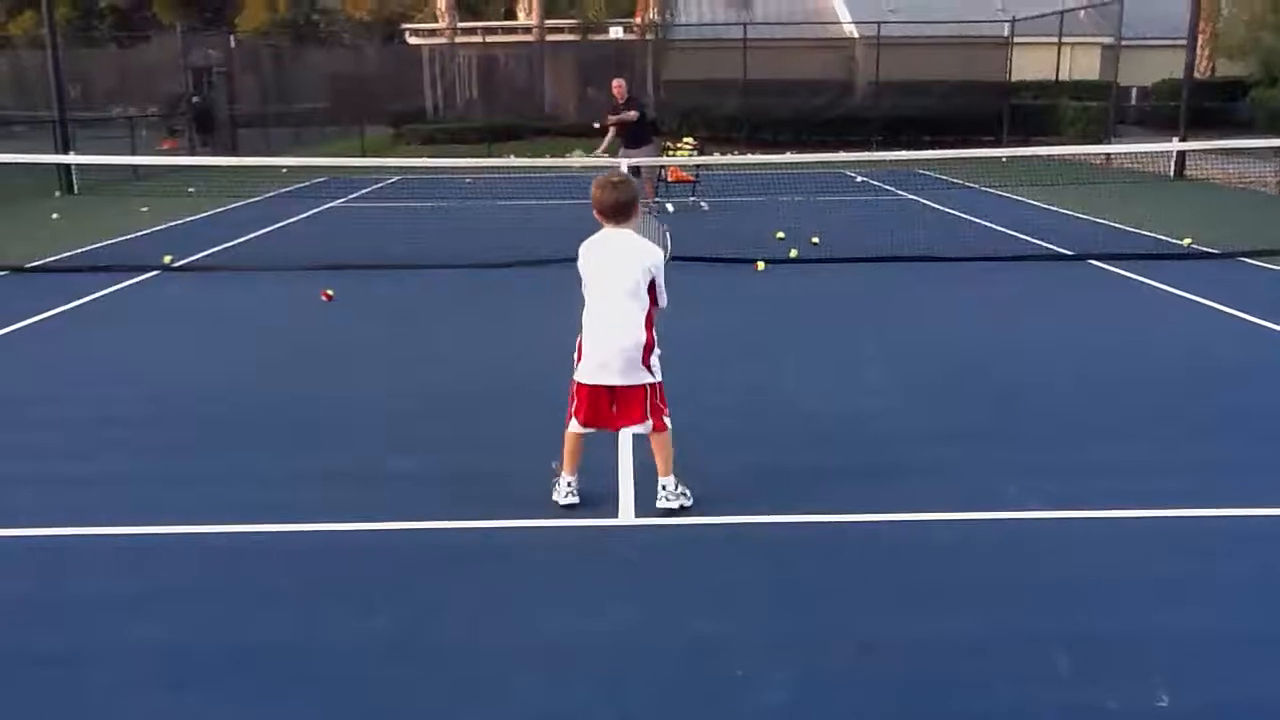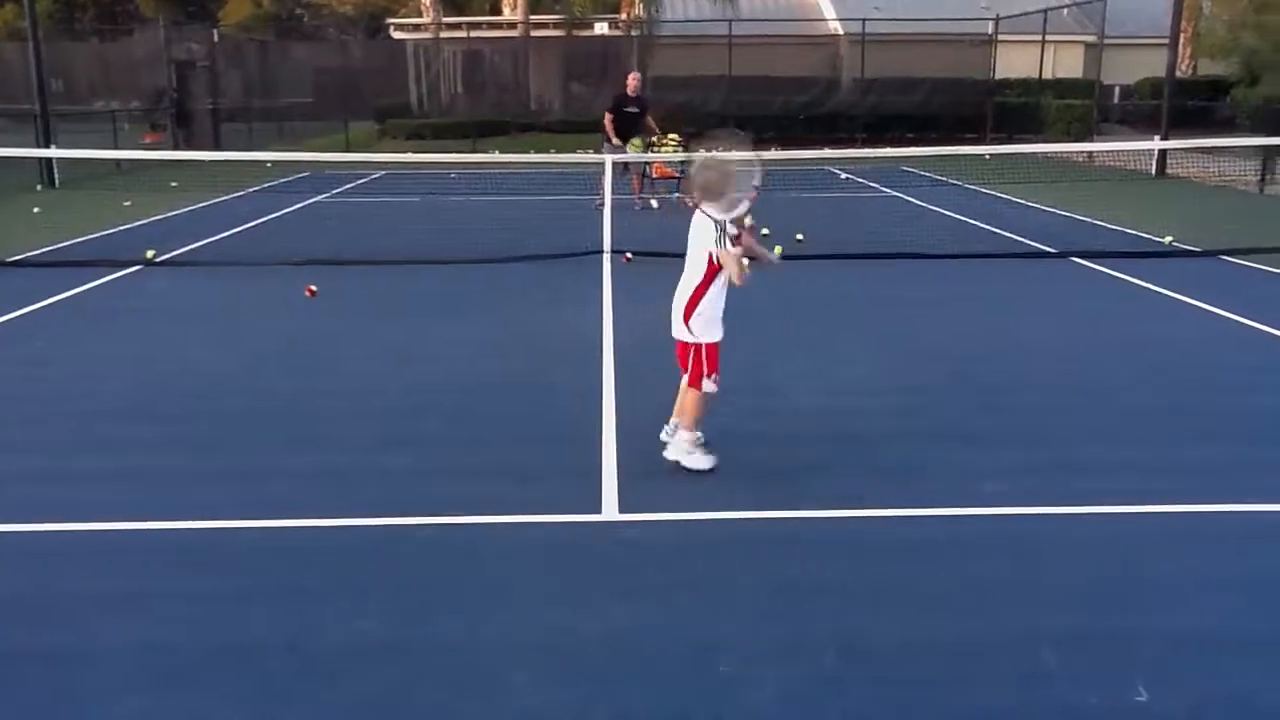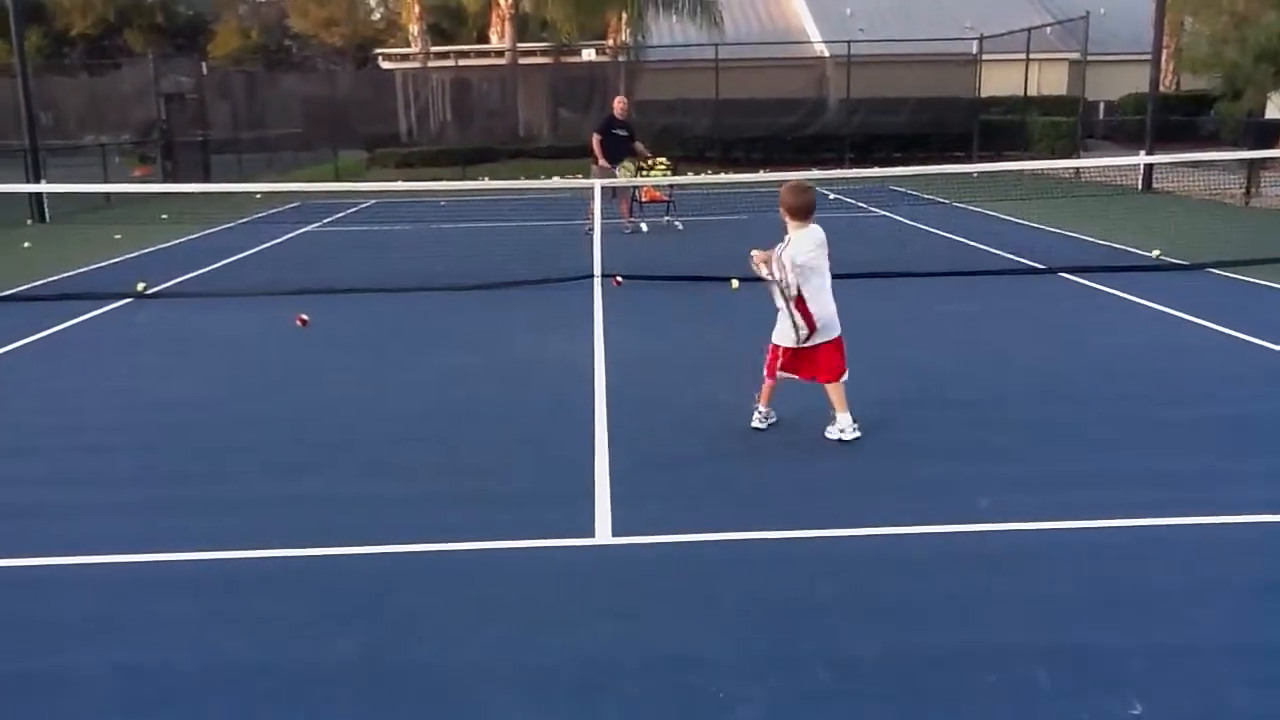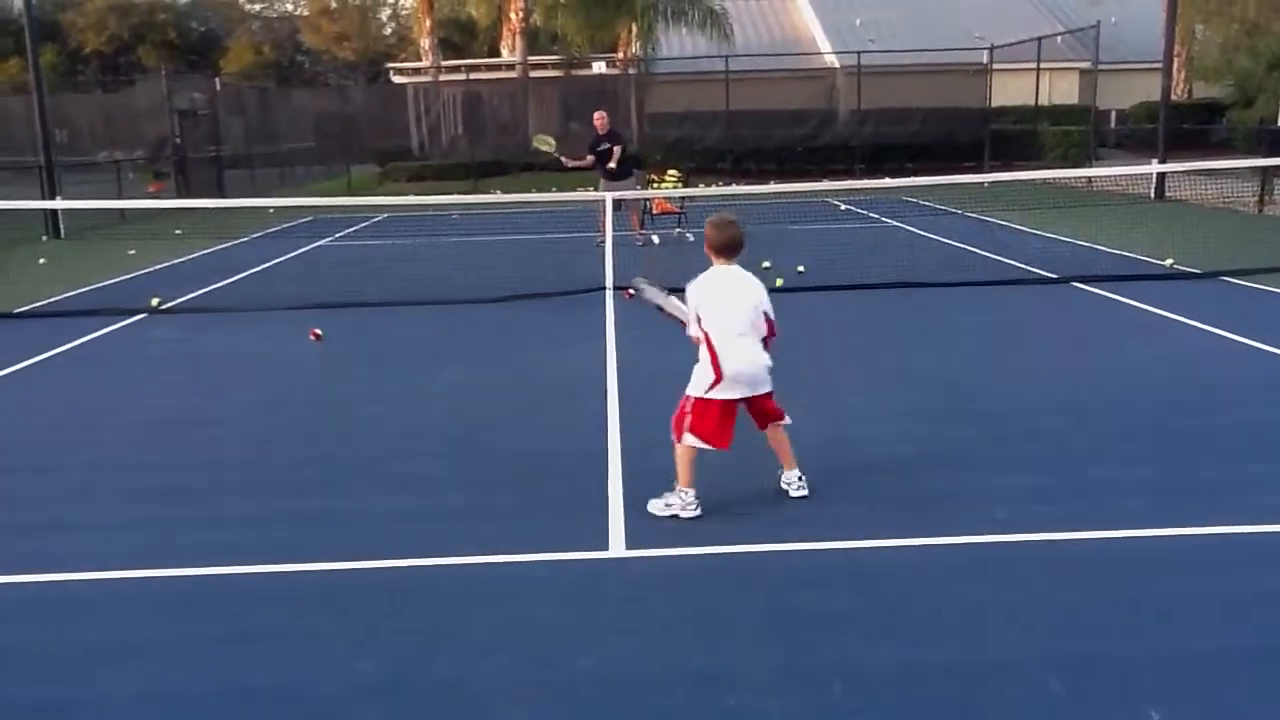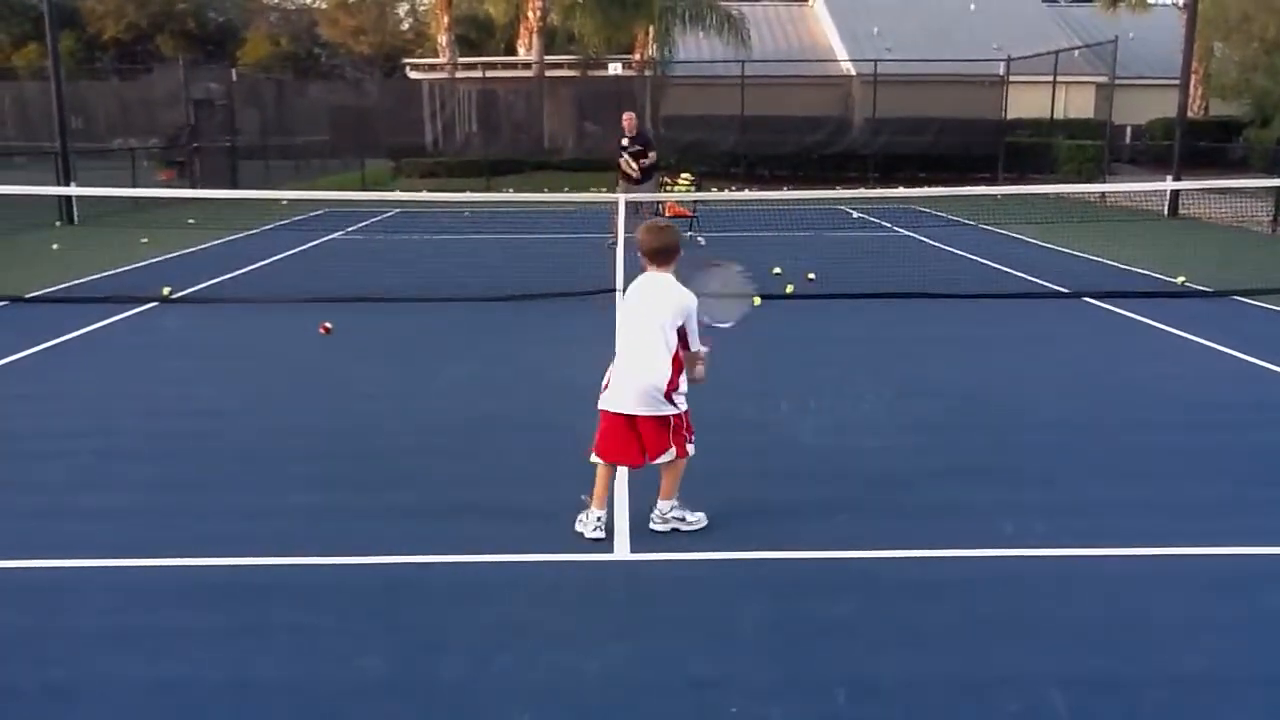
dt=1s
person 1, frame 1
left shoulder: (586, 249)
right shoulder: (651, 253)
right elbow: (655, 306)
left hip: (594, 348)
right hip: (636, 350)
left knee: (579, 417)
right knee: (657, 418)
left ankle: (567, 484)
right ankle: (668, 487)
person 1, frame 2
left shoulder: (703, 217)
right shoulder: (712, 222)
left elbow: (737, 238)
right elbow: (724, 251)
left wrist: (761, 252)
right wrist: (733, 266)
left hip: (693, 312)
right hip: (699, 315)
left knee: (696, 373)
right knee: (701, 377)
left ankle: (677, 427)
right ankle: (683, 441)
person 1, frame 3
left shoulder: (785, 252)
right shoulder: (817, 234)
left elbow: (789, 293)
left wrist: (769, 274)
right wrist: (768, 258)
left hip: (798, 322)
right hip: (828, 318)
left knee: (776, 366)
right knee: (831, 371)
left ankle: (763, 411)
right ankle: (846, 423)
person 1, frame 4
left shoulder: (697, 287)
right shoulder: (754, 286)
left elbow: (696, 335)
right elbow: (768, 333)
left hip: (717, 372)
right hip: (754, 370)
left knee: (685, 430)
right knee: (772, 421)
left ankle: (685, 497)
right ankle: (793, 477)
person 1, frame 5
left shoulder: (632, 290)
right shoulder: (685, 298)
right elbow: (690, 348)
right wrist: (697, 367)
left hip: (620, 384)
right hip: (661, 387)
left knee: (611, 451)
right knee: (680, 445)
left ankle: (595, 516)
right ankle: (667, 509)
